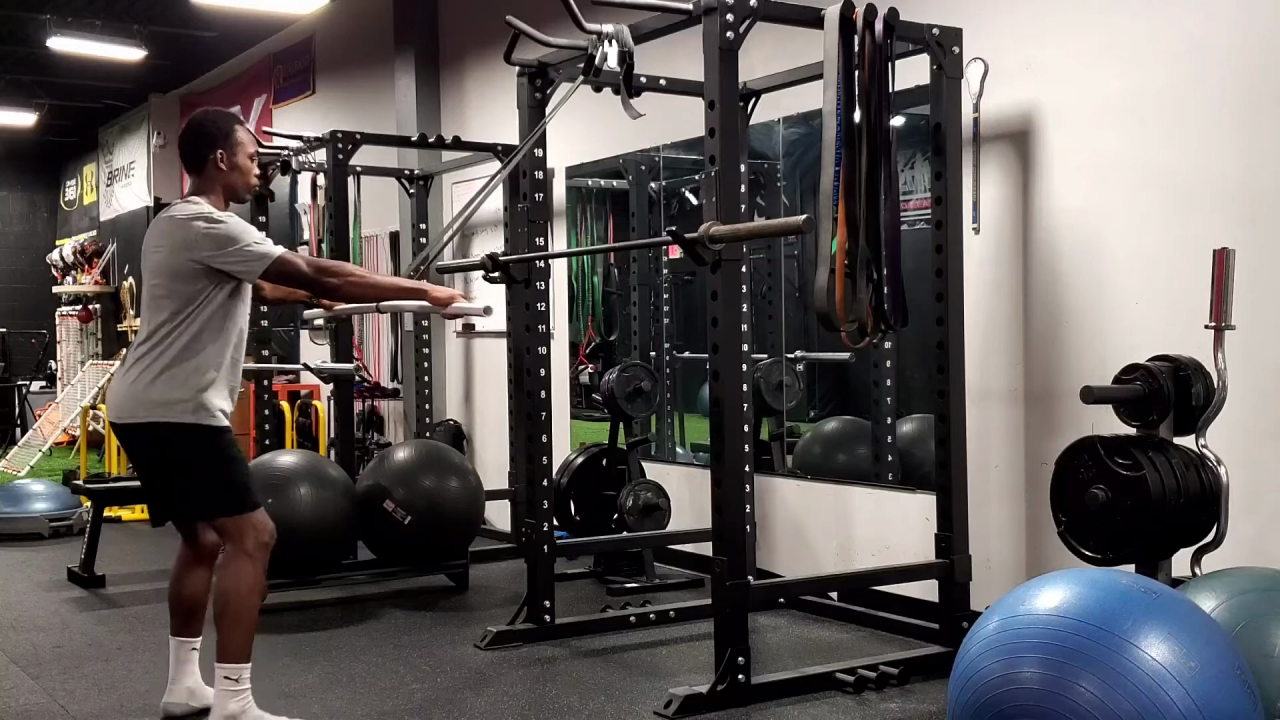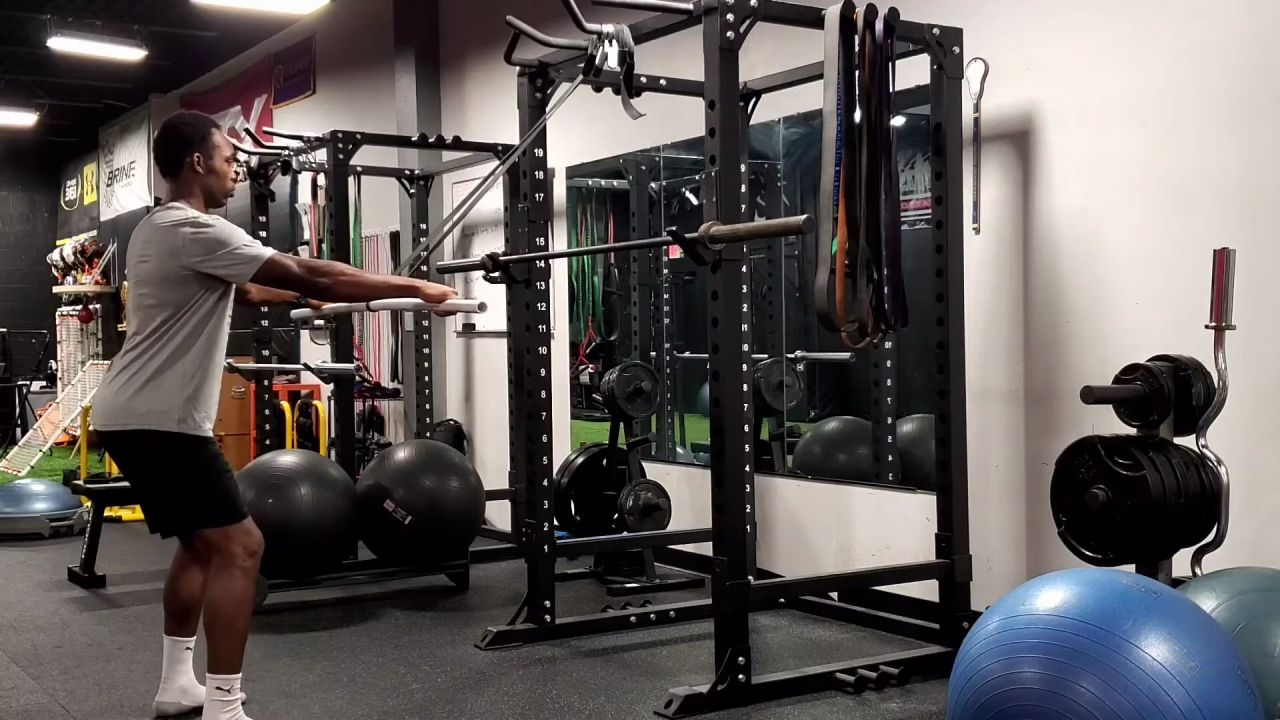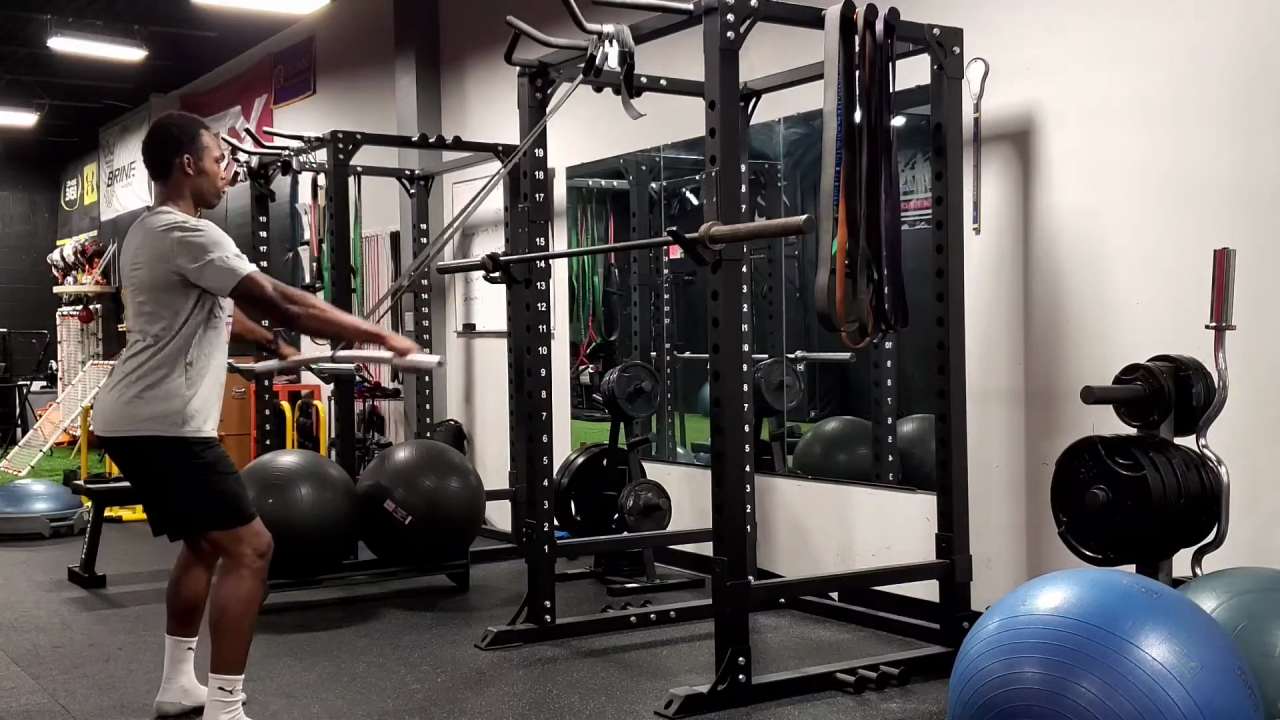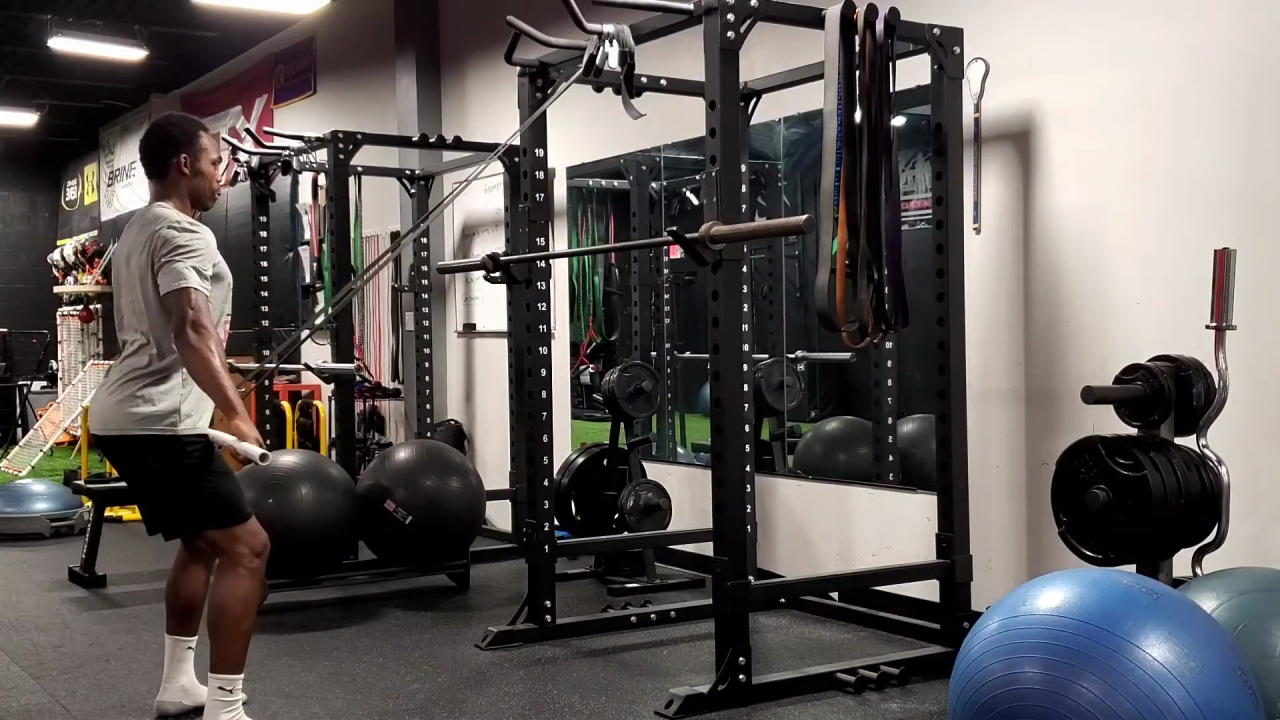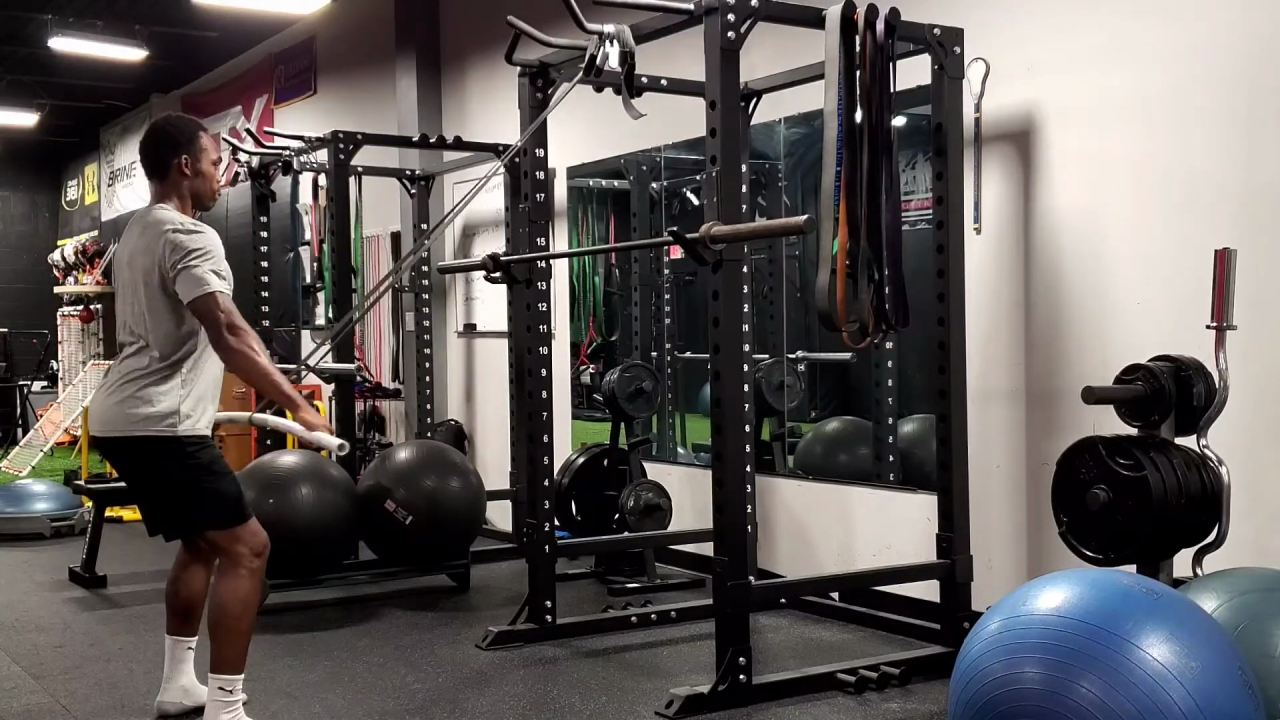
dt=1s
person 1, frame 1
left shoulder: (181, 224)
right shoulder: (206, 226)
left elbow: (258, 286)
right elbow: (319, 276)
left wrist: (315, 297)
right wrist: (424, 291)
left hip: (153, 409)
right hip: (172, 411)
left knee: (203, 539)
right knee: (251, 537)
person 1, frame 2
left shoulder: (163, 229)
right shoulder: (193, 231)
left elbow: (245, 289)
right elbow: (309, 275)
left wrist: (303, 298)
right wrist: (416, 287)
left hip: (136, 416)
right hip: (158, 420)
left knee: (200, 543)
right knee: (238, 548)
person 1, frame 3
left shoulder: (148, 232)
right shoulder: (185, 235)
right elbow: (282, 301)
left wrist: (269, 340)
right wrist: (379, 335)
left hip: (133, 419)
right hip: (161, 424)
left knee: (204, 543)
right knee: (248, 547)
person 1, frame 4
left shoulder: (138, 231)
right shoulder: (182, 233)
right elbow: (192, 331)
right wrist: (235, 413)
left hip: (125, 415)
right hip: (157, 421)
left knee: (202, 542)
right knee: (246, 548)
person 1, frame 5
left shoulder: (139, 233)
right shoulder: (187, 236)
right elbow: (227, 333)
right wrist: (297, 406)
left hip: (125, 416)
right hip: (157, 424)
left knee: (202, 542)
right knee: (245, 548)
